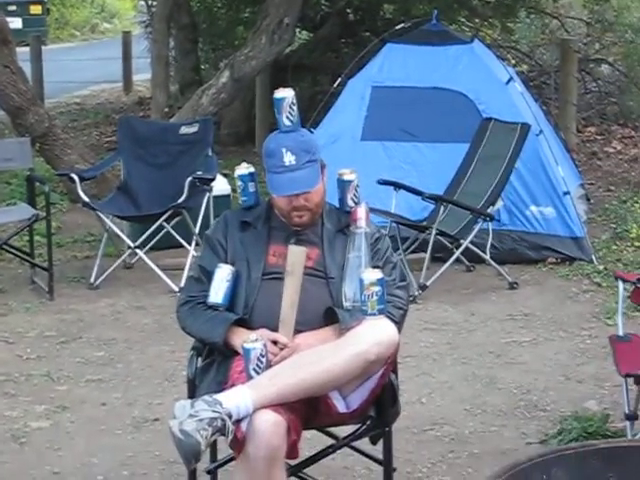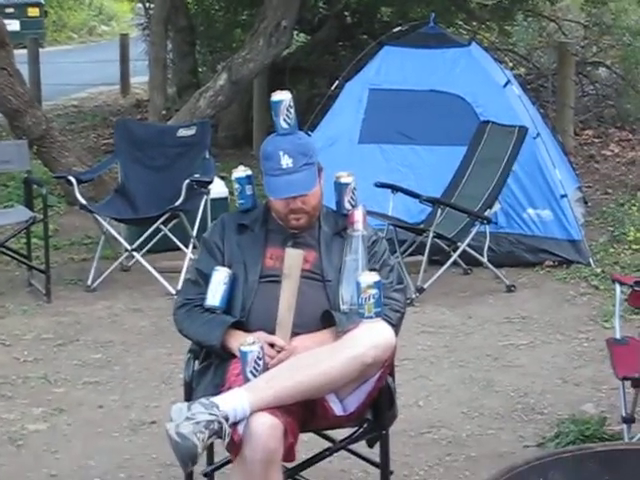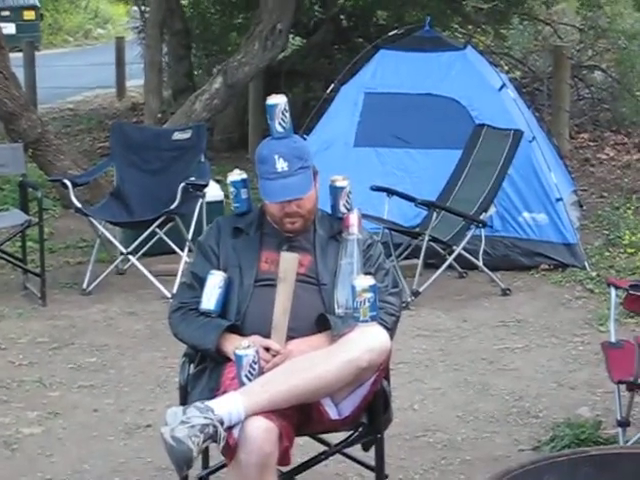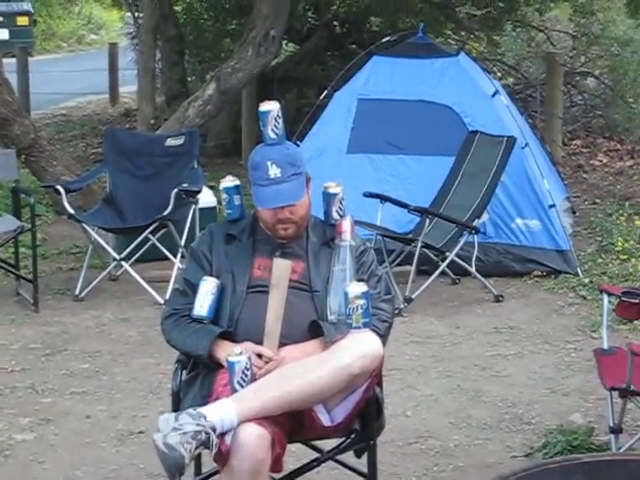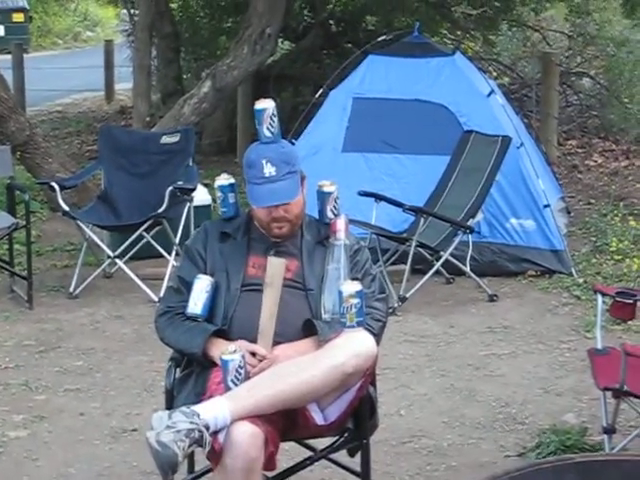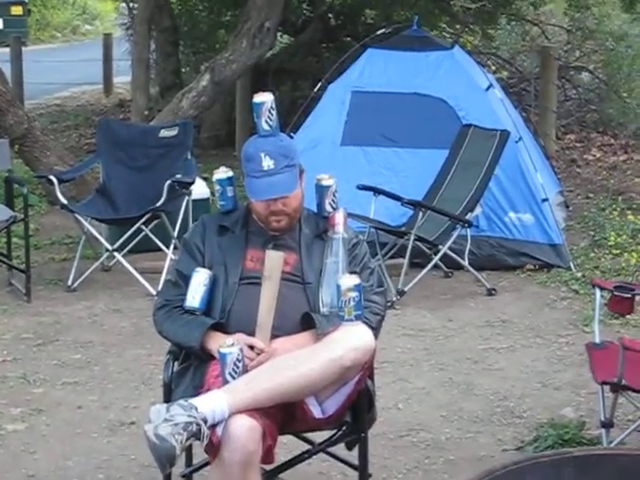
dt=0.1s
person 1, frame 1
right shoulder: (234, 228)
left elbow: (392, 303)
right elbow: (191, 305)
left wrist: (322, 340)
right wrist: (241, 337)
left hip: (339, 374)
right hip: (260, 367)
left knee: (381, 335)
right knee: (264, 430)
left ankle: (223, 406)
person 1, frame 2
right shoulder: (231, 231)
left elbow: (390, 307)
right elbow: (188, 308)
left wrist: (320, 341)
right wrist: (238, 340)
left hip: (337, 376)
right hip: (257, 370)
left knee: (378, 338)
right knee: (261, 432)
left ankle: (220, 410)
person 1, frame 3
right shoulder: (226, 235)
left elbow: (385, 310)
right elbow: (183, 312)
left wrist: (316, 345)
right wrist: (233, 344)
left hip: (333, 381)
right hip: (252, 374)
left knee: (374, 342)
right knee: (256, 436)
left ankle: (215, 413)
person 1, frame 4
right shoulder: (219, 241)
left elbow: (378, 317)
right elbow: (176, 318)
left wrist: (308, 352)
right wrist: (225, 350)
left hip: (325, 386)
left knee: (366, 348)
right knee: (248, 443)
left ankle: (208, 421)
person 1, frame 5
right shoulder: (213, 239)
left elbow: (372, 315)
right elbow: (170, 316)
left wrist: (302, 350)
right wrist: (219, 348)
left hip: (319, 386)
left knee: (360, 347)
right knee: (241, 441)
left ankle: (202, 419)
person 1, frame 6
right shoulder: (211, 233)
left elbow: (370, 310)
right elbow: (168, 309)
left wrist: (300, 344)
right wrist: (217, 341)
left hip: (315, 379)
right hip: (236, 375)
left knee: (357, 340)
right knee: (239, 435)
left ankle: (199, 412)
